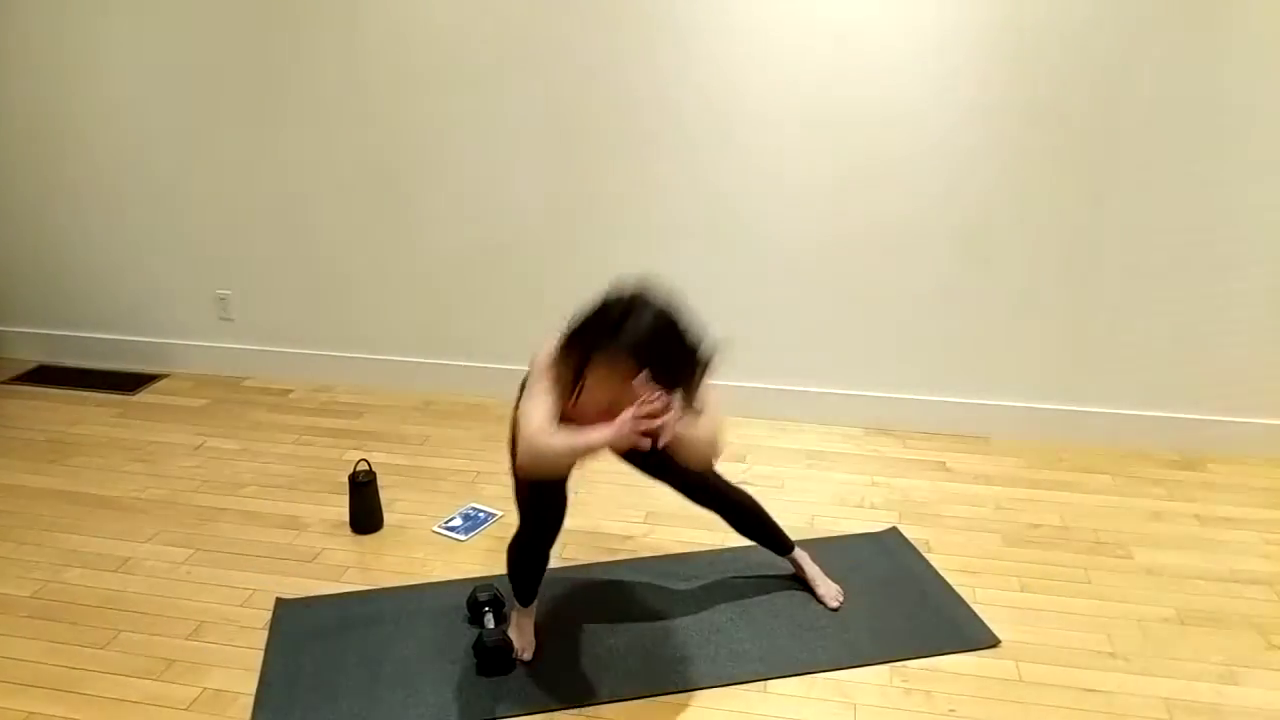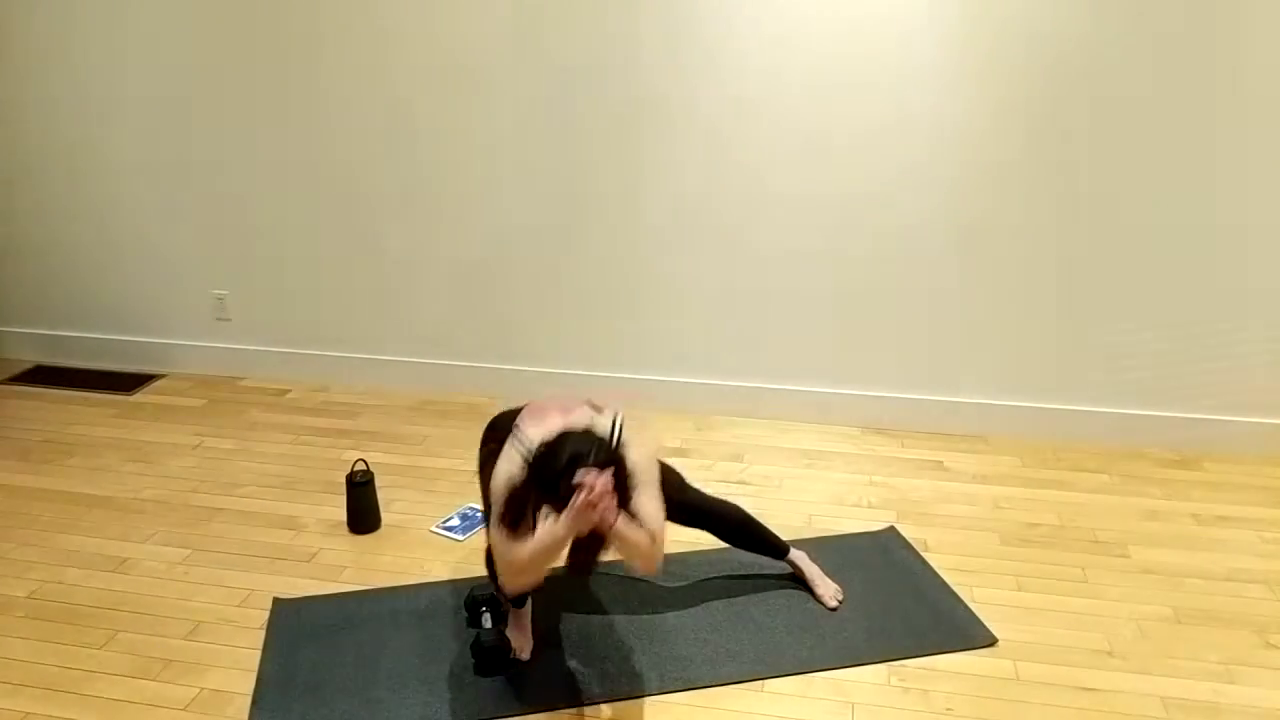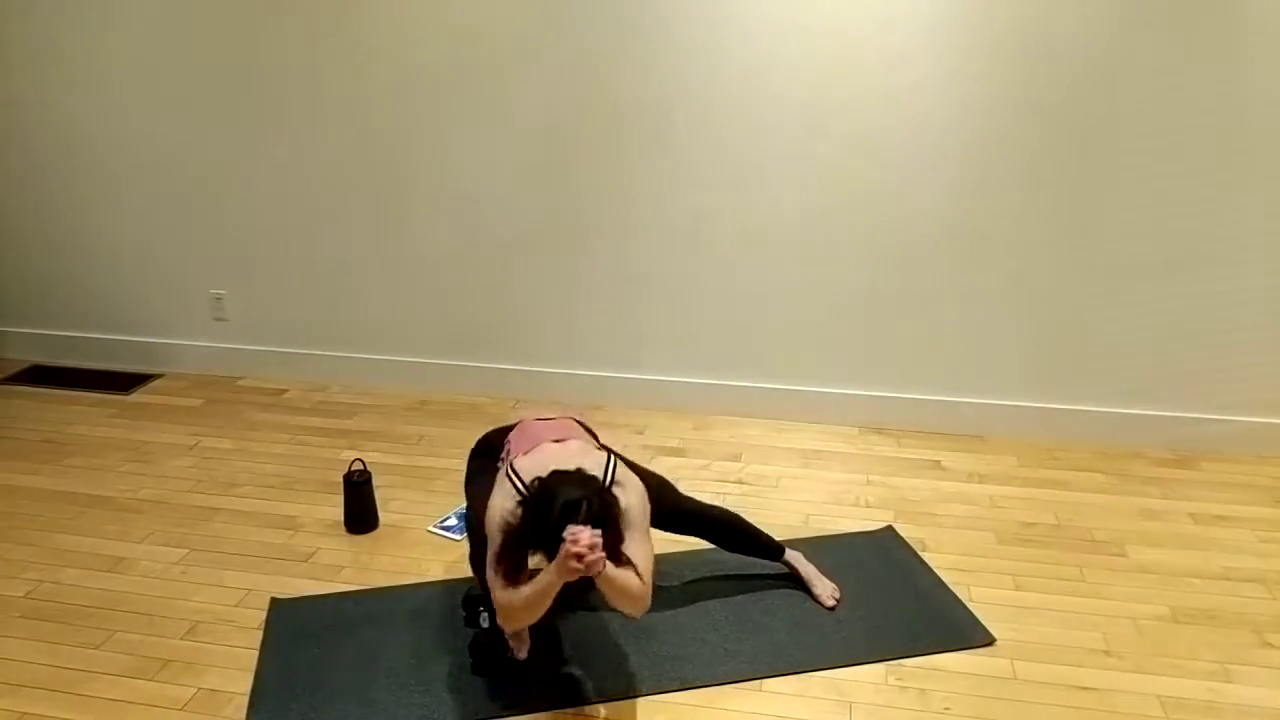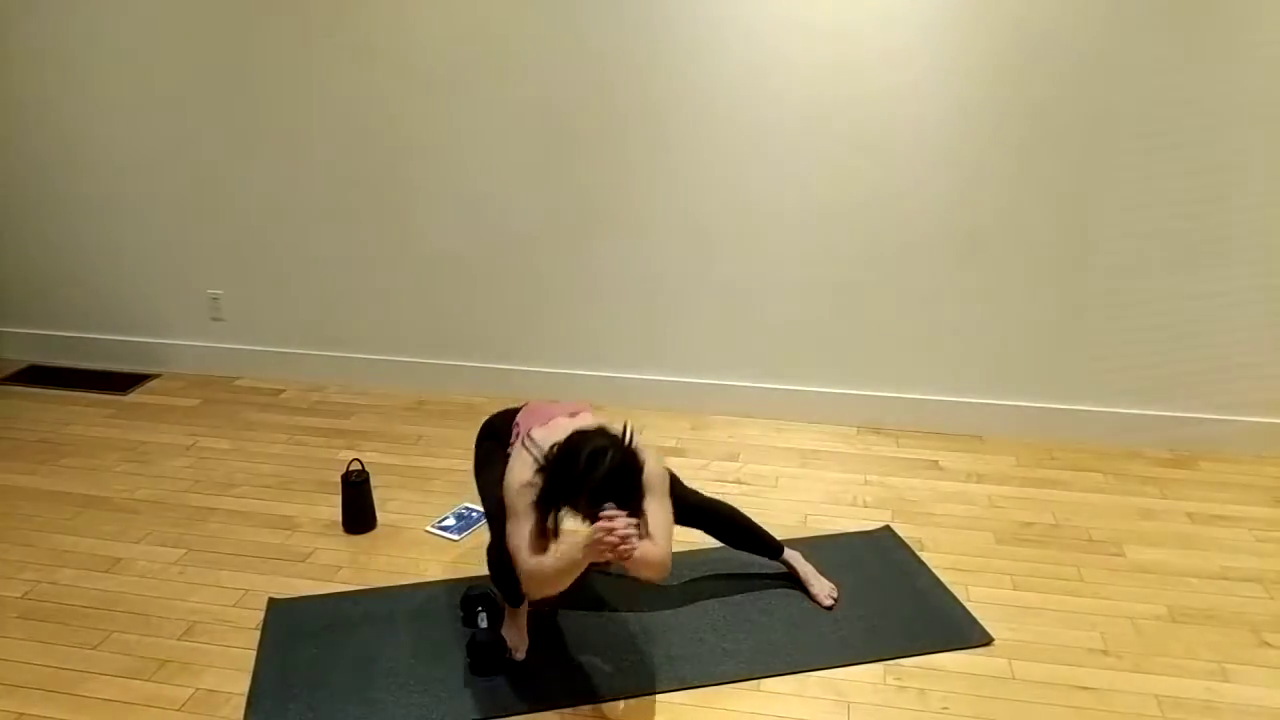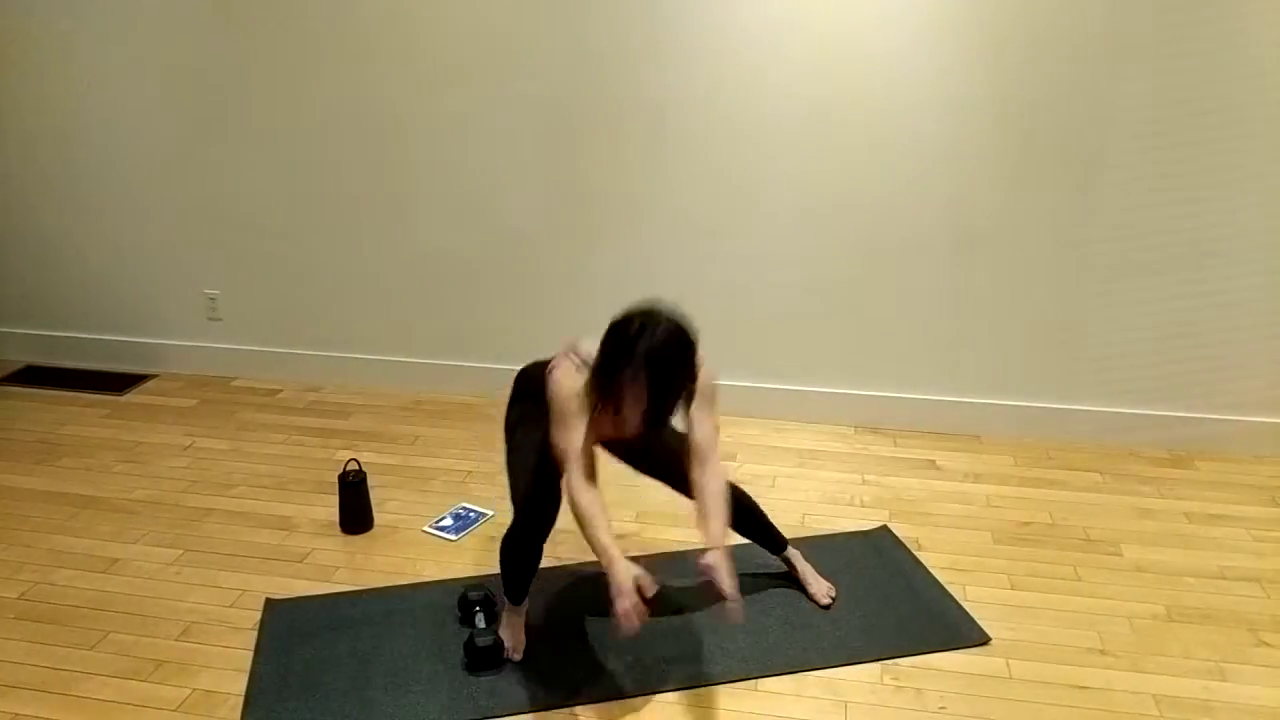
dt=0.2s
person 1, frame 1
left shoulder: (678, 364)
right shoulder: (558, 363)
left elbow: (704, 452)
right elbow: (531, 454)
left wrist: (677, 428)
right wrist: (610, 433)
right hip: (563, 430)
left knee: (712, 489)
right knee: (538, 527)
left ankle: (800, 560)
right ankle: (522, 612)
person 1, frame 2
left shoulder: (633, 456)
right shoulder: (514, 466)
left elbow: (651, 558)
right elbow: (511, 574)
left wrist: (610, 519)
right wrist: (569, 522)
left hip: (594, 439)
left knee: (693, 503)
right knee: (508, 565)
left ankle: (796, 560)
right ankle: (520, 613)
person 1, frame 3
left shoulder: (625, 492)
right shoulder: (508, 503)
left elbow: (639, 600)
right elbow: (507, 616)
left wrist: (600, 567)
right wrist: (559, 568)
left hip: (577, 438)
right hip: (497, 451)
left knee: (685, 511)
right knee: (488, 560)
left ankle: (793, 560)
person 1, frame 4
left shoulder: (643, 465)
right shoulder: (527, 471)
left elbow: (659, 563)
right elbow: (534, 578)
left wrist: (628, 547)
right wrist: (589, 546)
left hip: (583, 437)
right hip: (504, 439)
left knee: (690, 504)
right knee: (507, 545)
left ankle: (791, 559)
right ankle: (513, 611)
person 1, frame 5
left shoulder: (690, 377)
right shoulder: (574, 380)
left elbow: (709, 463)
right elbow: (579, 484)
left wrist: (717, 549)
right wrist: (616, 566)
right hip: (541, 402)
right knee: (532, 517)
left ankle: (791, 558)
right ankle: (513, 611)
